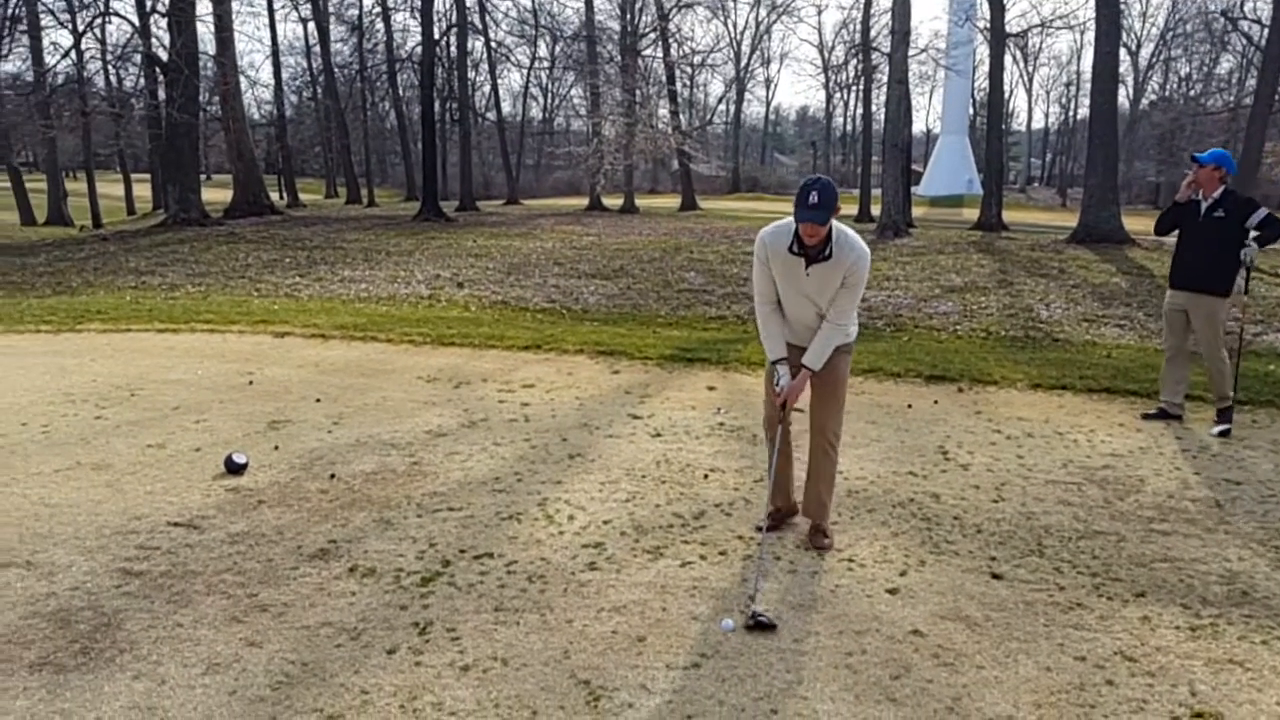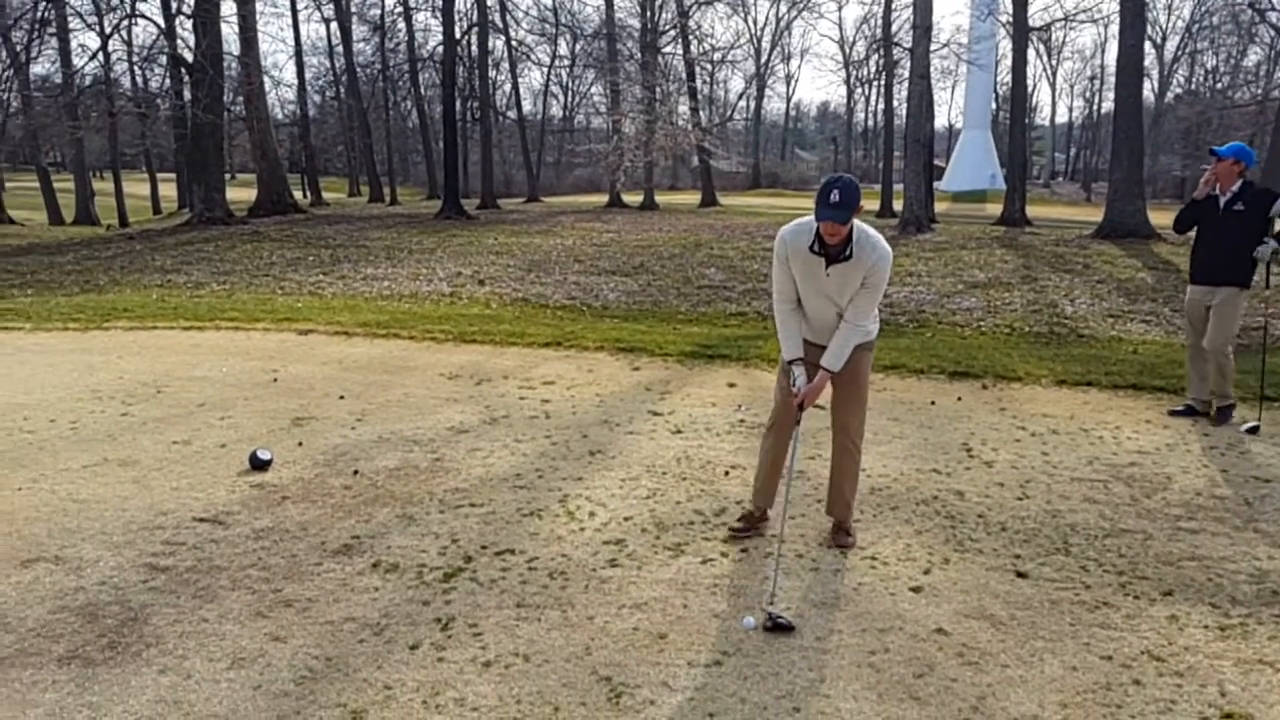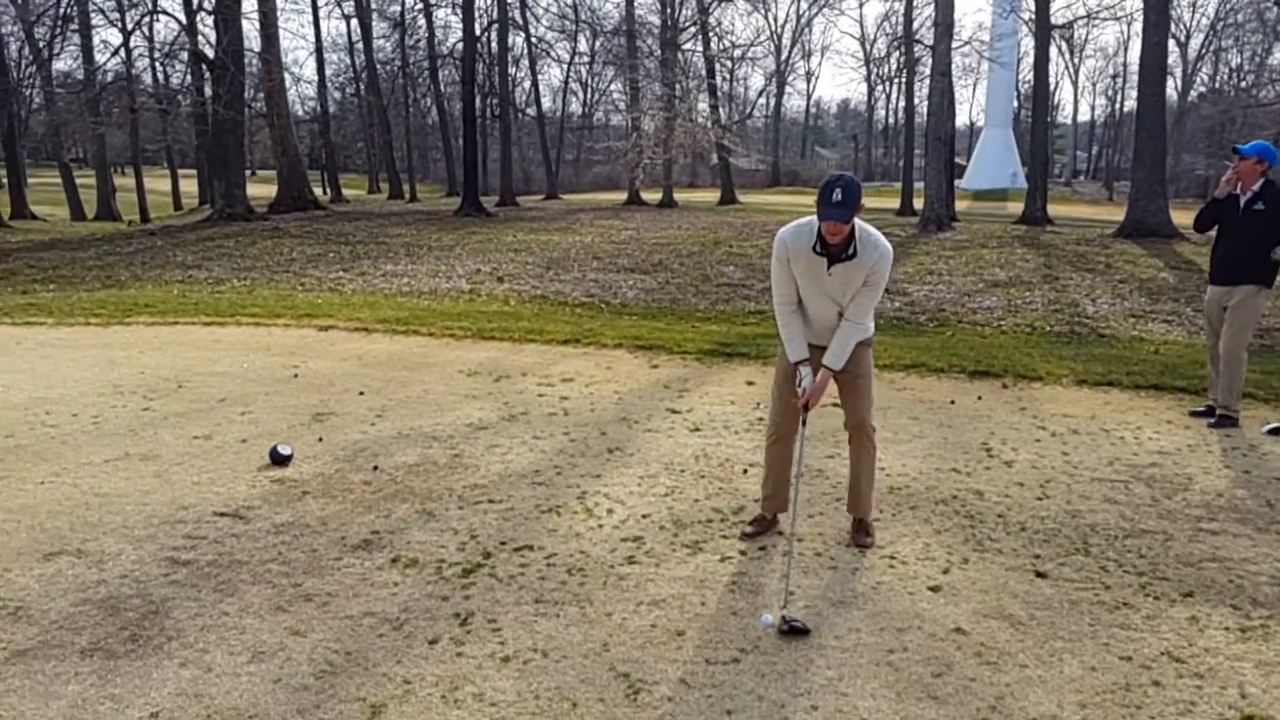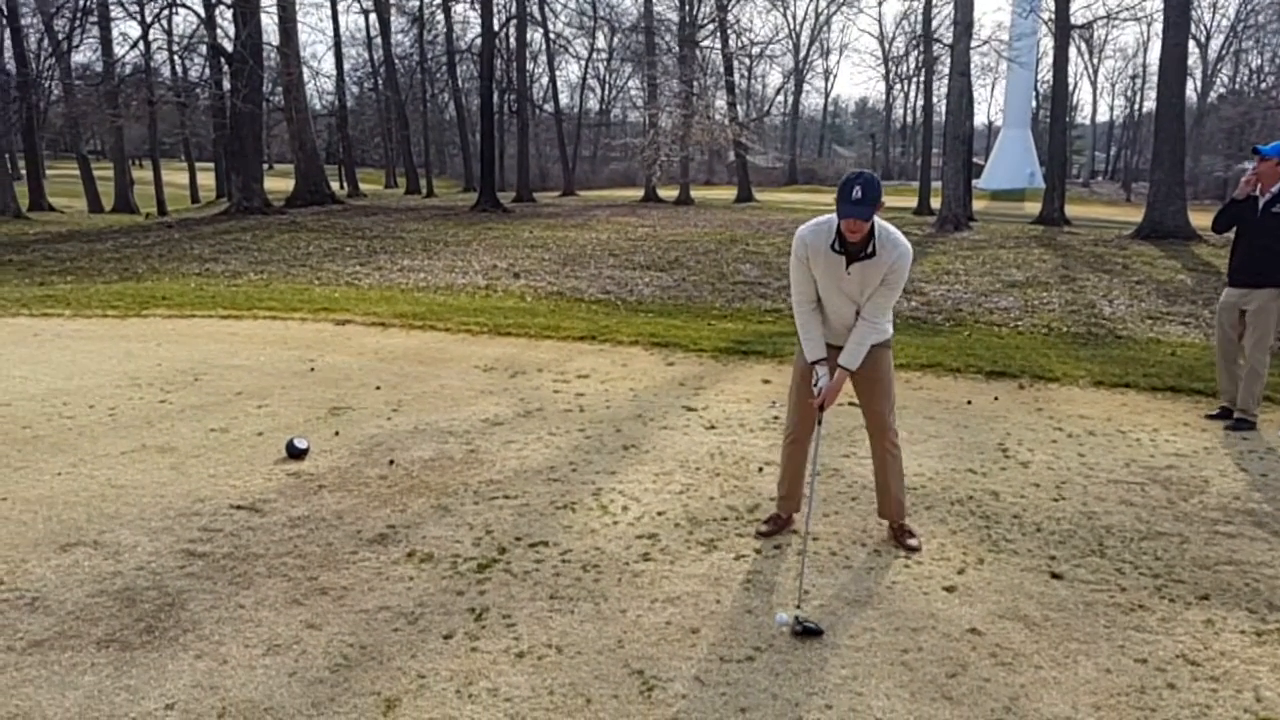
dt=0.3s
person 1, frame 1
left shoulder: (856, 254)
right shoulder: (769, 241)
left elbow: (836, 322)
right elbow: (766, 306)
left wrist: (804, 375)
right wrist: (779, 363)
left hip: (832, 347)
right hip: (784, 342)
left knee: (825, 432)
right knee: (774, 422)
left ankle: (818, 518)
right ankle: (783, 502)
person 1, frame 2
left shoulder: (877, 253)
right shoulder: (789, 239)
left elbow: (854, 321)
right elbow: (785, 305)
left wrist: (822, 377)
right wrist: (795, 364)
left hip: (853, 345)
right hip: (803, 339)
left knee: (847, 432)
right knee: (780, 420)
left ankle: (842, 517)
right ankle: (759, 509)
person 1, frame 3
left shoulder: (878, 251)
right shoulder: (788, 240)
left elbow: (855, 319)
right elbow: (785, 306)
left wrist: (825, 376)
right wrist: (801, 365)
left hip: (852, 343)
right hip: (800, 340)
left knee: (861, 426)
right knee: (780, 427)
left ankle: (861, 516)
right ankle: (770, 510)
person 1, frame 4
left shoulder: (898, 250)
right shoulder: (808, 238)
left elbow: (872, 319)
right elbow: (804, 305)
left wrist: (841, 376)
right wrist: (819, 364)
left hip: (871, 344)
right hip: (817, 340)
left knee: (883, 430)
right knee: (797, 428)
left ankle: (896, 520)
right ankle: (785, 509)
person 2, frame 1
left shoulder: (1238, 205)
right shoulder: (1189, 203)
right elbow: (1160, 229)
left wrist: (1253, 245)
right wrist: (1180, 199)
left hip: (1212, 293)
right hip: (1178, 289)
left knee: (1212, 351)
right knee: (1173, 349)
left ankle: (1225, 403)
right ankle: (1171, 406)
person 2, frame 2
right shoulder: (1208, 198)
right elbow: (1179, 227)
right wrist: (1198, 195)
left hip: (1231, 287)
right hip: (1198, 285)
left knee: (1216, 345)
right knee: (1195, 345)
left ankle: (1225, 400)
right ankle: (1199, 401)
person 2, frame 3
right shoulder: (1229, 196)
right elbow: (1200, 225)
right wrist: (1219, 194)
left hip: (1251, 286)
right hip: (1218, 284)
left knee: (1233, 348)
right knee: (1215, 348)
left ankle: (1229, 410)
right ankle: (1217, 402)
person 2, frame 4
right shoulder: (1248, 198)
right elbow: (1219, 226)
right wrist: (1239, 195)
right hip: (1235, 286)
left knee: (1255, 353)
right knee: (1225, 348)
left ankle: (1246, 413)
right ankle: (1230, 403)
